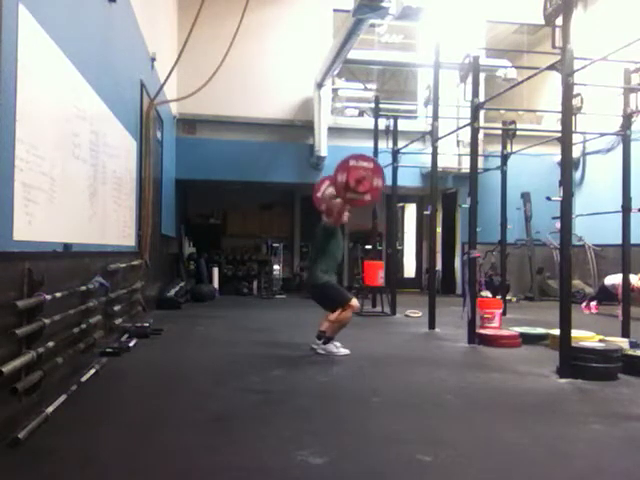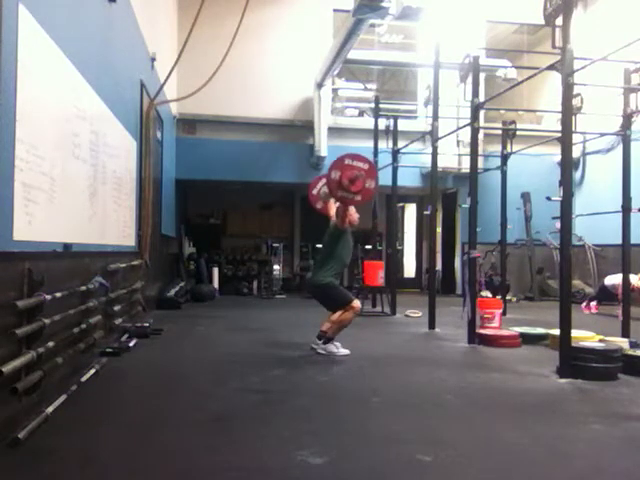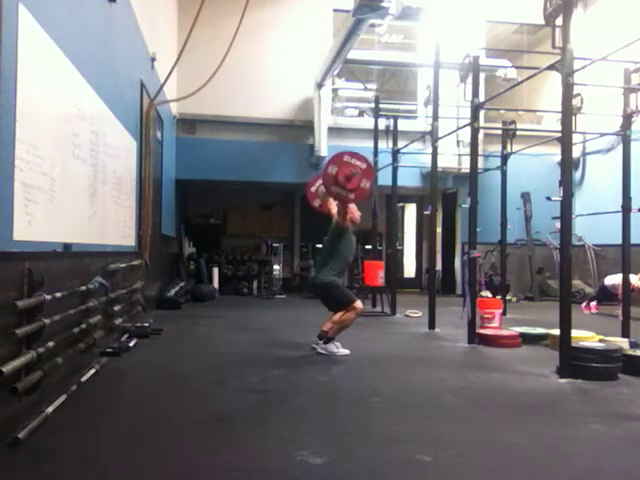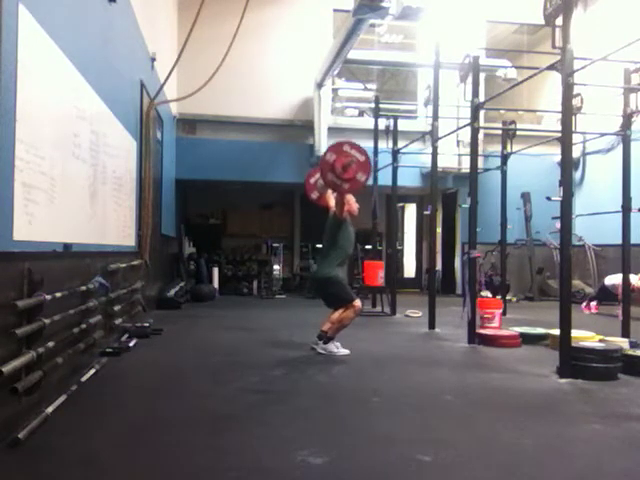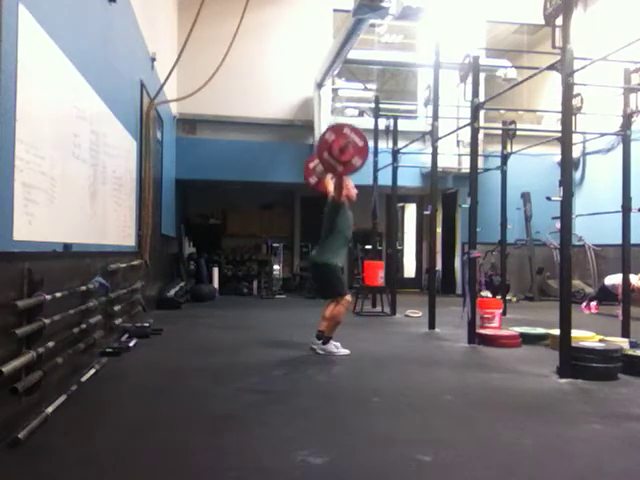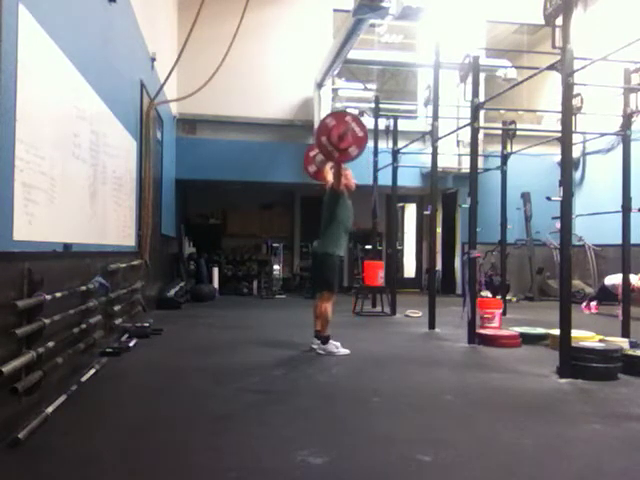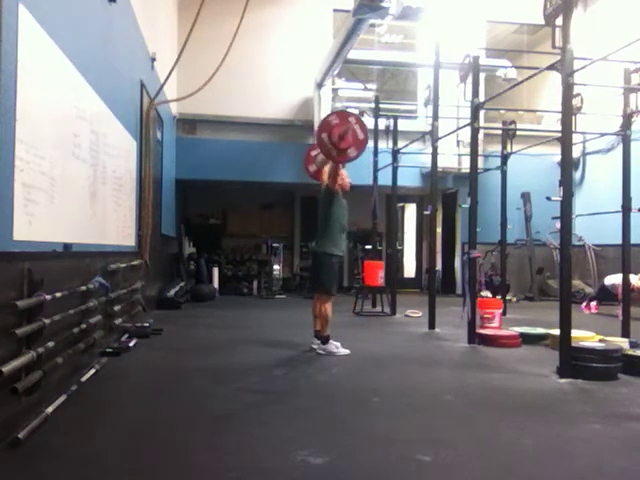
dt=0.2s
person 1, frame 1
left shoulder: (331, 227)
right shoulder: (329, 227)
left elbow: (332, 212)
right elbow: (337, 211)
left wrist: (333, 199)
left hip: (321, 279)
right hip: (320, 281)
left knee: (342, 307)
right knee: (352, 305)
left ankle: (320, 338)
right ankle: (326, 343)
person 1, frame 2
left shoulder: (337, 228)
right shoulder: (341, 230)
left elbow: (332, 212)
right elbow: (341, 213)
left wrist: (331, 197)
left hip: (322, 281)
right hip: (322, 282)
left knee: (344, 308)
right knee: (354, 306)
left ankle: (321, 338)
right ankle: (326, 343)
person 1, frame 3
left shoulder: (342, 227)
right shoulder: (342, 228)
left elbow: (334, 210)
right elbow: (342, 211)
left wrist: (330, 196)
left hip: (324, 280)
right hip: (325, 281)
left knee: (346, 308)
right knee: (356, 307)
left ankle: (321, 338)
right ankle: (326, 342)
person 1, frame 4
left shoulder: (339, 220)
right shoulder: (340, 220)
left elbow: (331, 203)
right elbow: (338, 203)
left wrist: (329, 188)
left hip: (325, 274)
right hip: (327, 275)
left knee: (344, 307)
right knee: (355, 306)
left ankle: (321, 338)
right ankle: (326, 342)
person 1, frame 5
left shoulder: (337, 204)
right shoulder: (338, 204)
left elbow: (330, 188)
right elbow: (337, 189)
left wrist: (328, 175)
left hip: (324, 261)
right hip: (327, 262)
left knee: (335, 301)
right knee: (344, 300)
left ankle: (320, 338)
right ankle: (325, 343)
person 1, frame 6
left shoulder: (336, 193)
right shoulder: (338, 193)
left elbow: (328, 178)
right elbow: (335, 178)
left wrist: (328, 165)
left hip: (326, 252)
right hip: (328, 252)
left knee: (322, 296)
right knee: (327, 296)
left ankle: (318, 338)
right ankle: (324, 342)
person 1, frame 7
left shoulder: (332, 195)
right shoulder: (332, 194)
left elbow: (328, 175)
right elbow: (332, 177)
left wrist: (327, 163)
left hip: (326, 252)
right hip: (328, 253)
left knee: (320, 296)
right knee: (326, 297)
left ankle: (318, 338)
right ankle: (324, 342)
